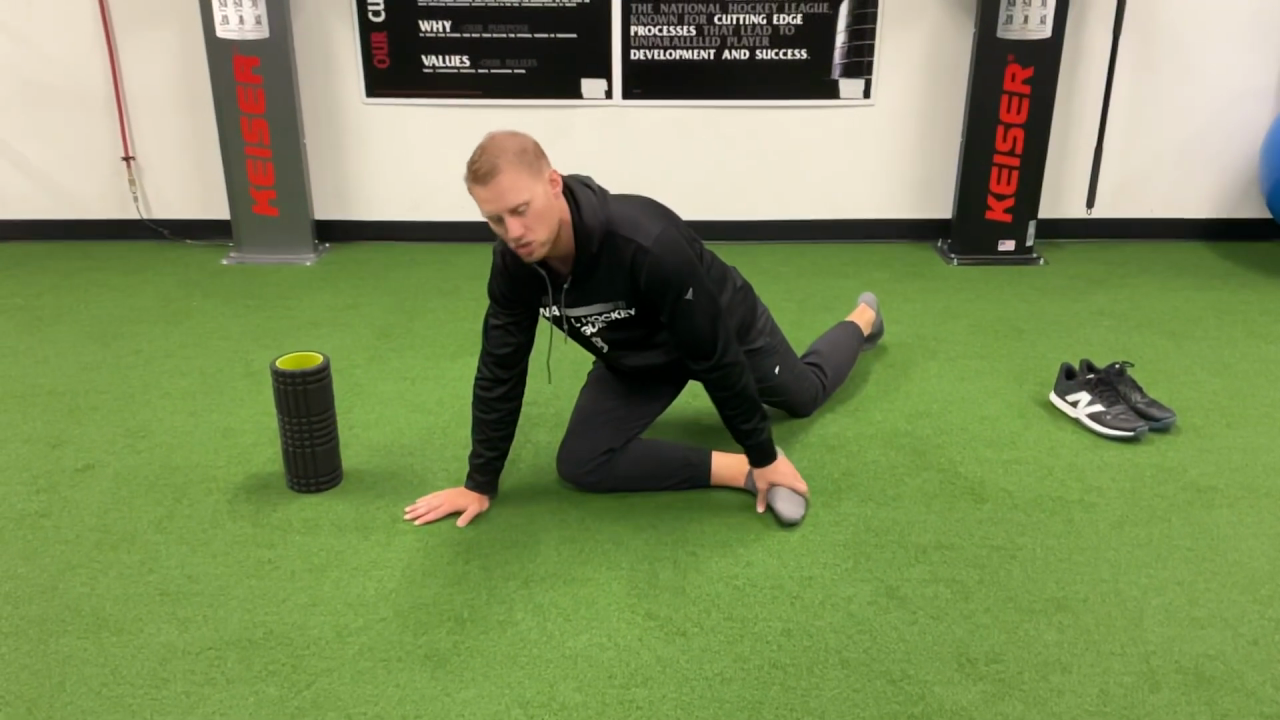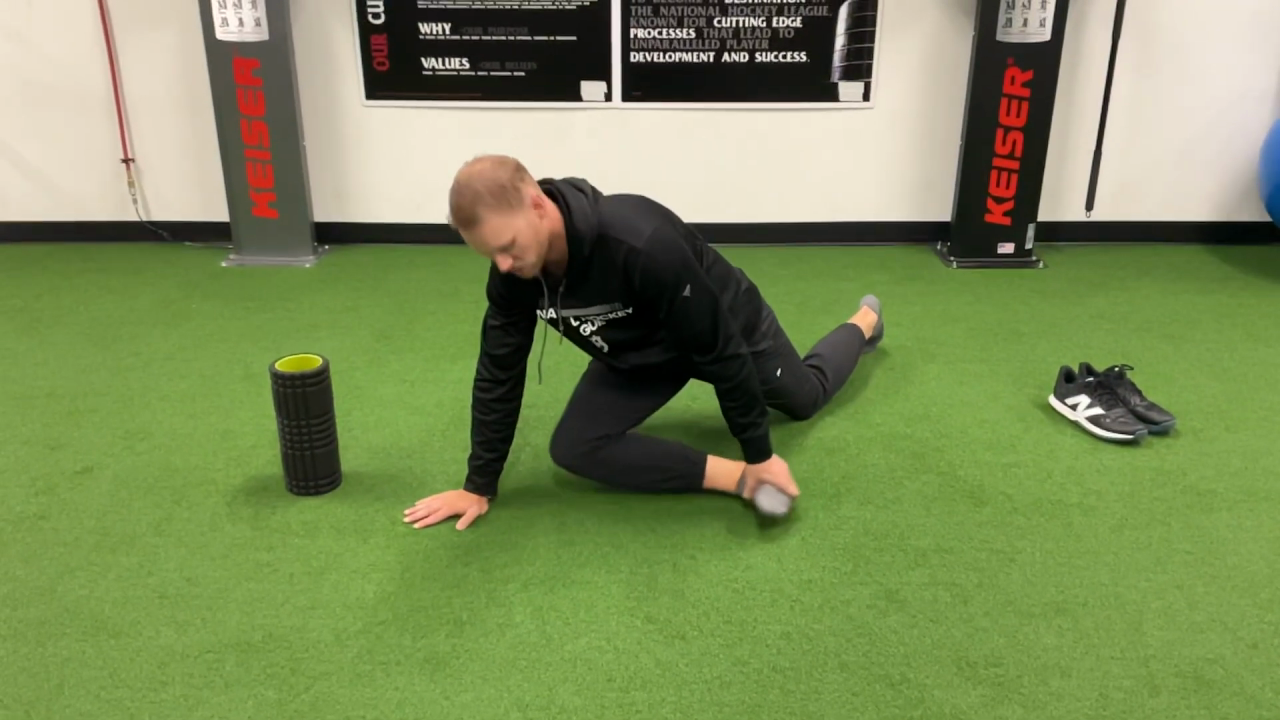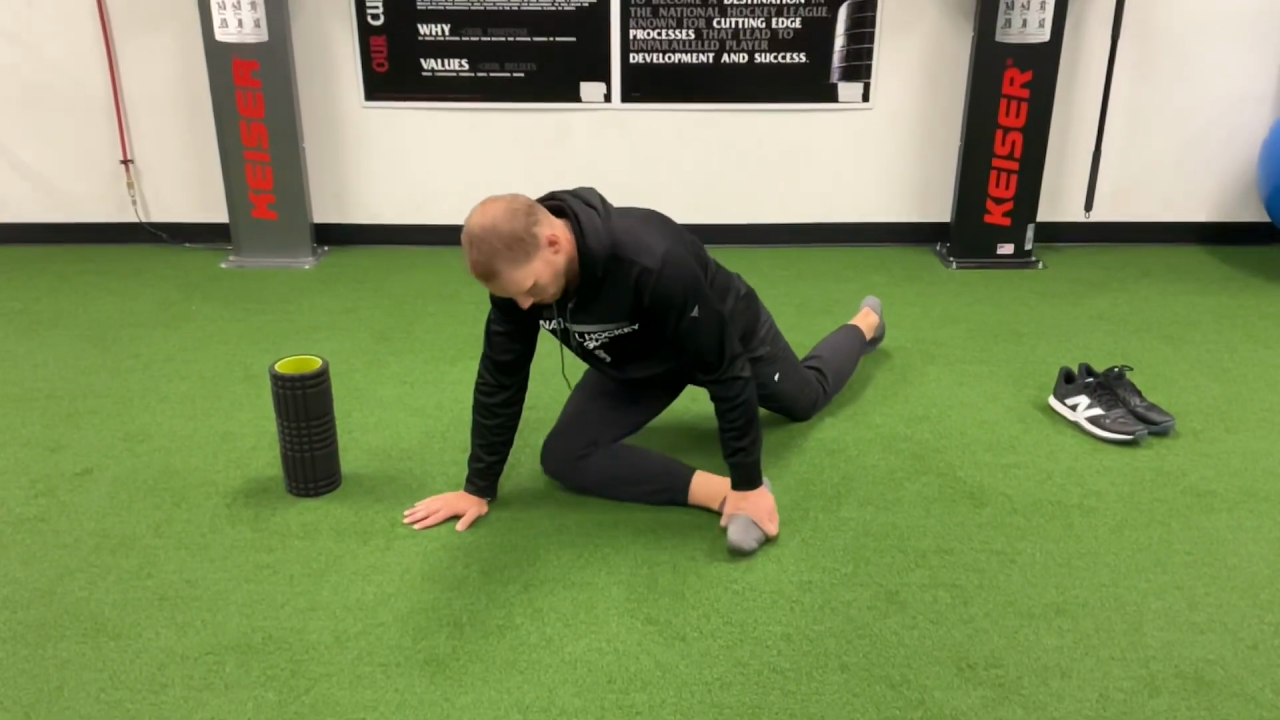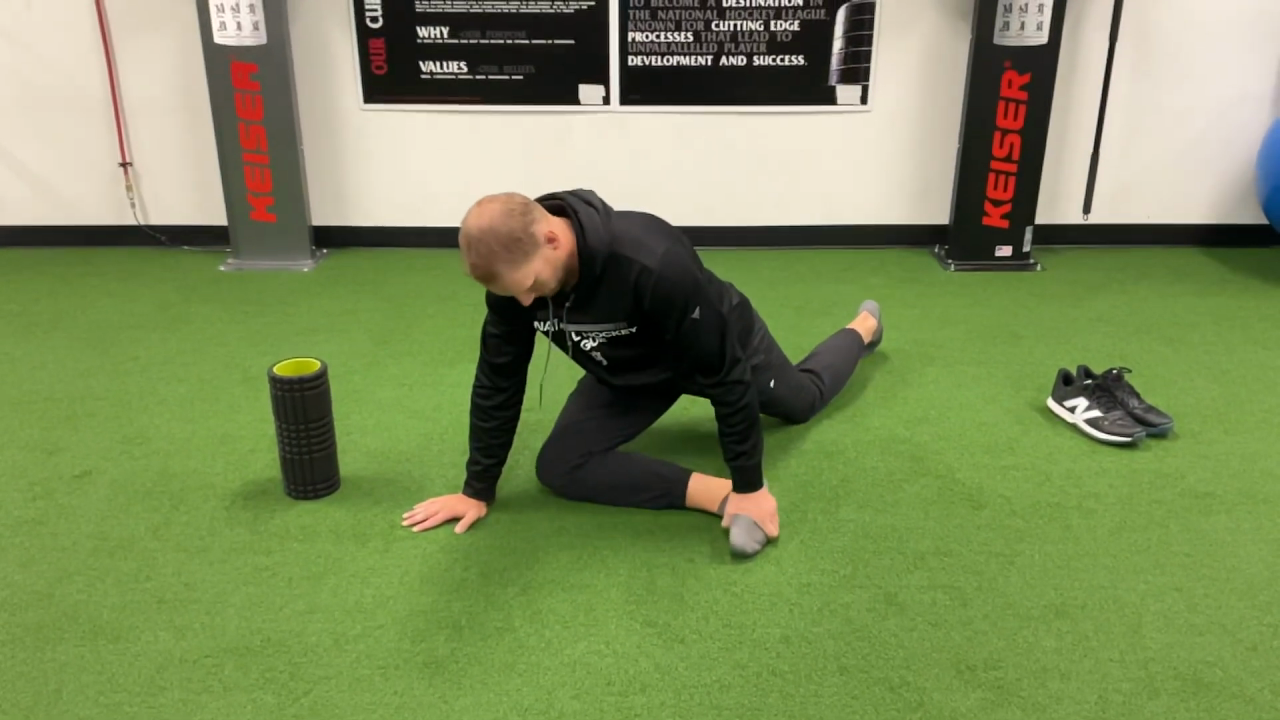
dt=0.3s
person 1, frame 1
left shoulder: (648, 243)
right shoulder: (514, 261)
left elbow: (717, 357)
right elbow: (501, 370)
left wrist: (764, 456)
right wrist: (480, 483)
left hip: (727, 324)
right hip: (637, 357)
left knee: (804, 394)
right knee: (581, 463)
left ankle: (861, 319)
right ankle: (738, 473)
person 1, frame 2
left shoulder: (643, 243)
right shoulder: (513, 268)
left elbow: (720, 349)
right elbow: (499, 372)
left wrist: (759, 454)
right wrist: (479, 485)
left hip: (728, 324)
right hip: (637, 352)
left knee: (804, 398)
right knee: (574, 447)
left ankle: (863, 322)
right ankle: (735, 478)
person 1, frame 3
left shoulder: (655, 261)
right shoulder: (518, 270)
left elbow: (725, 371)
right elbow: (501, 376)
left wrist: (748, 484)
right wrist: (479, 487)
left hip: (727, 335)
right hip: (634, 363)
left knee: (805, 398)
right knee: (563, 458)
left ankle: (863, 323)
right ankle: (712, 492)
person 1, frame 4
left shoulder: (654, 263)
right shoulder: (515, 267)
left elbow: (725, 373)
right elbow: (499, 379)
left wrist: (749, 485)
right wrist: (477, 490)
left hip: (722, 343)
right hip: (628, 370)
left knee: (801, 401)
right knee: (559, 467)
left ankle: (862, 328)
right ankle: (713, 494)
